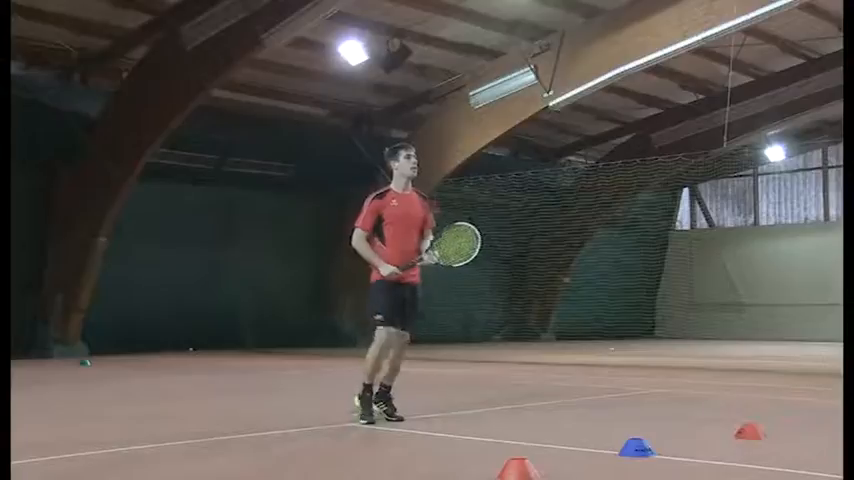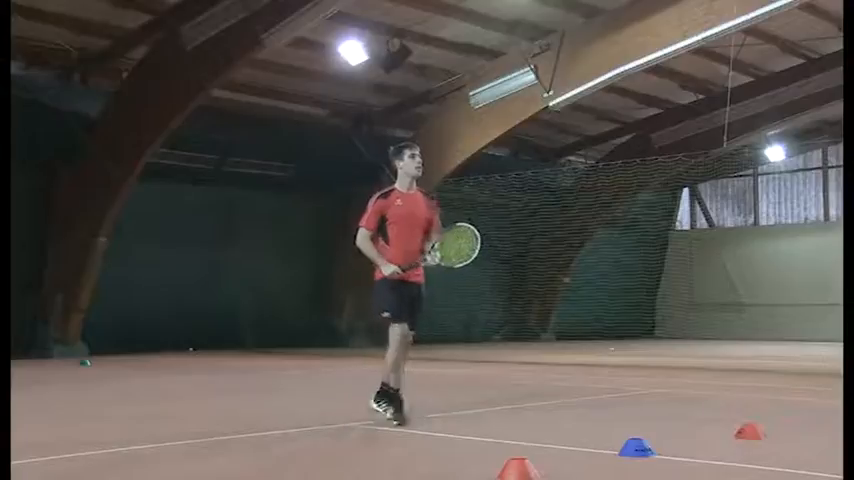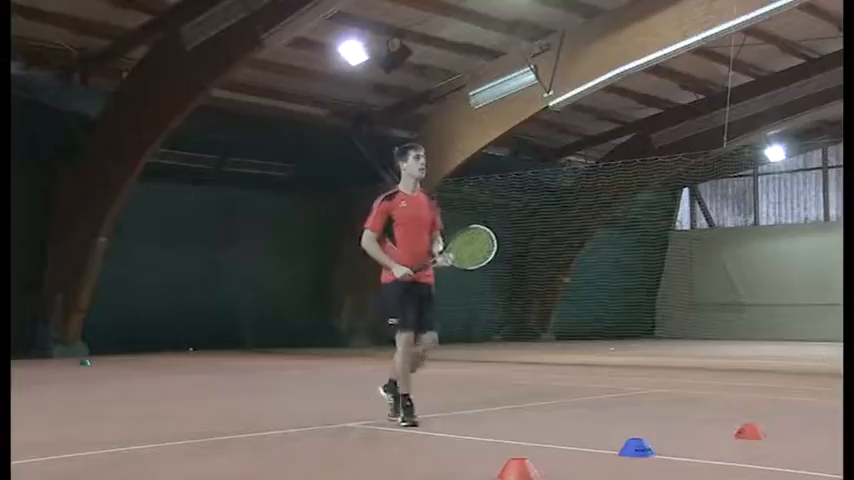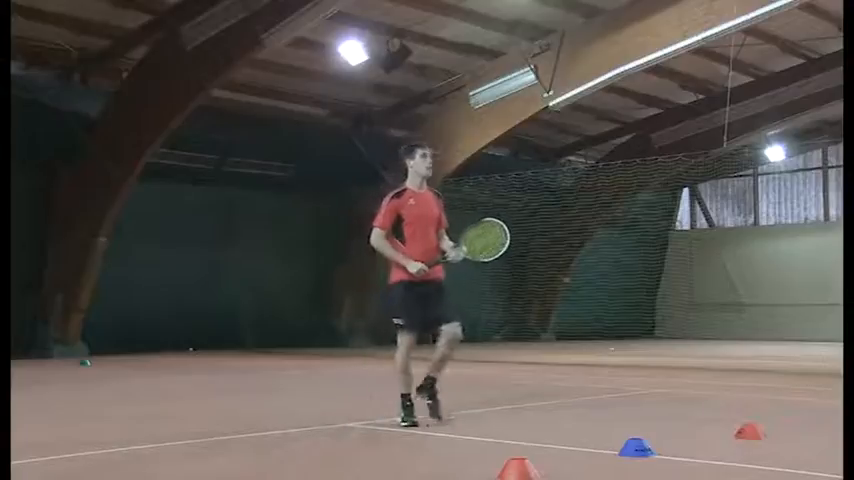
dt=0.2s
person 1, frame 1
left shoulder: (421, 201)
right shoulder: (378, 200)
left elbow: (426, 236)
right elbow: (357, 239)
left wrist: (427, 252)
right wrist: (382, 265)
left hip: (410, 281)
right hip: (384, 280)
left knee: (402, 340)
right knee: (384, 336)
left ankle: (383, 396)
right ankle: (365, 394)
person 1, frame 2
left shoulder: (427, 201)
right shoulder: (383, 199)
left elbow: (433, 236)
right elbow: (362, 238)
left wrist: (430, 253)
right wrist: (383, 264)
left hip: (415, 280)
right hip: (389, 279)
left knee: (406, 340)
right knee: (399, 334)
left ankle: (383, 395)
right ankle: (395, 398)
person 1, frame 3
left shoulder: (430, 202)
right shoulder: (388, 201)
right elbow: (367, 241)
left wrist: (439, 253)
right wrist: (394, 266)
left hip: (424, 281)
right hip: (397, 282)
left knee: (429, 341)
right knee: (406, 340)
left ankle: (391, 386)
right ankle: (405, 405)
person 1, frame 4
left shoulder: (435, 199)
right shoulder: (396, 199)
right elbow: (376, 239)
left wrist: (450, 249)
right wrist: (408, 263)
left hip: (434, 279)
right hip: (405, 281)
left knee: (453, 333)
right knee: (407, 342)
left ankle: (428, 385)
right ankle: (406, 405)
